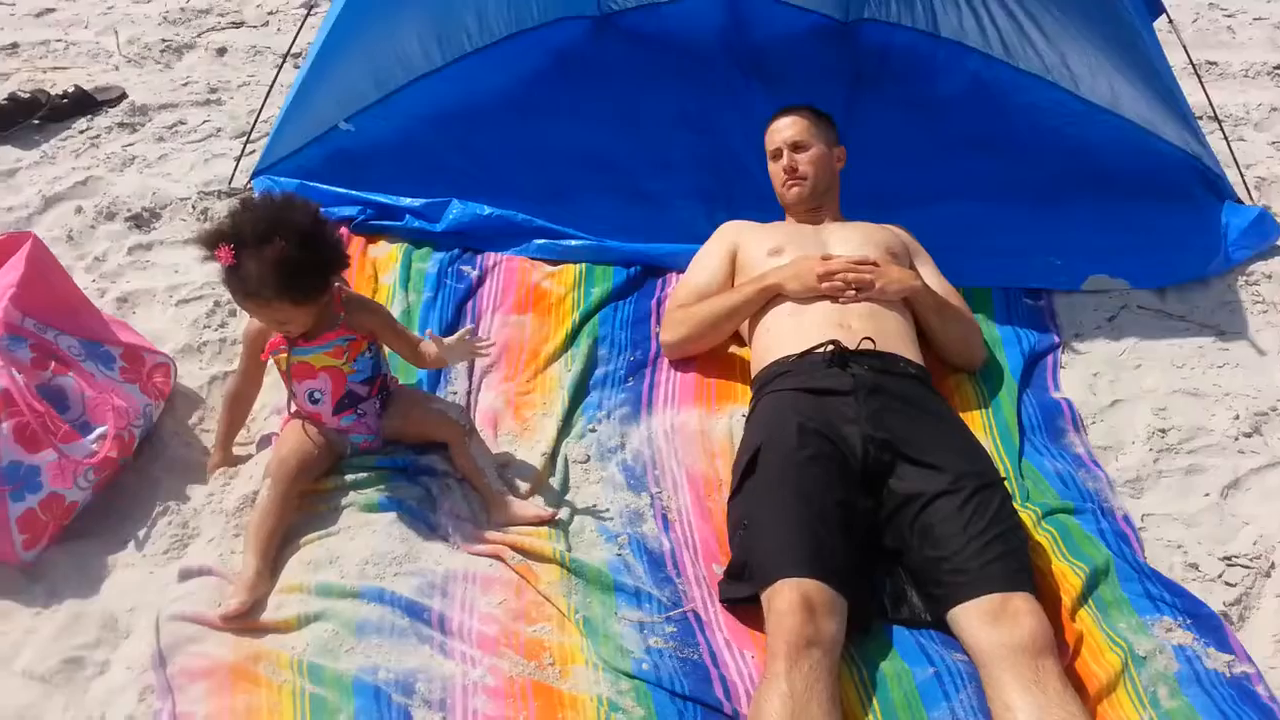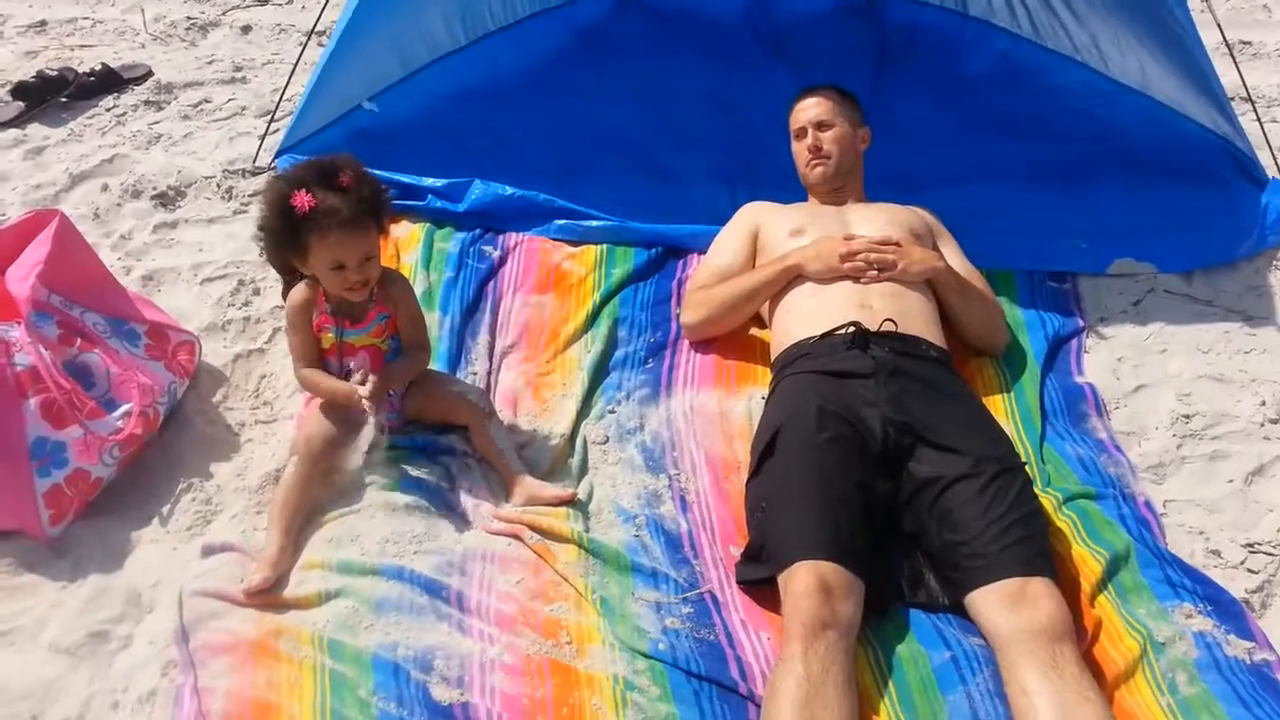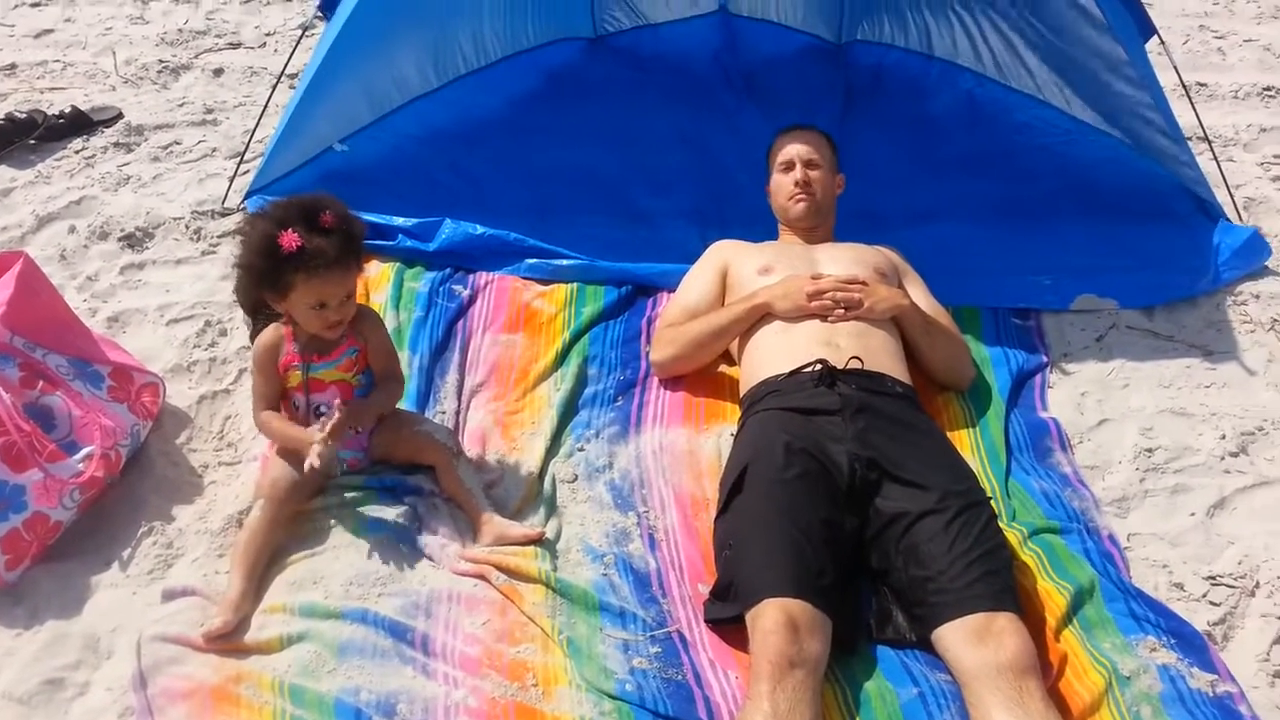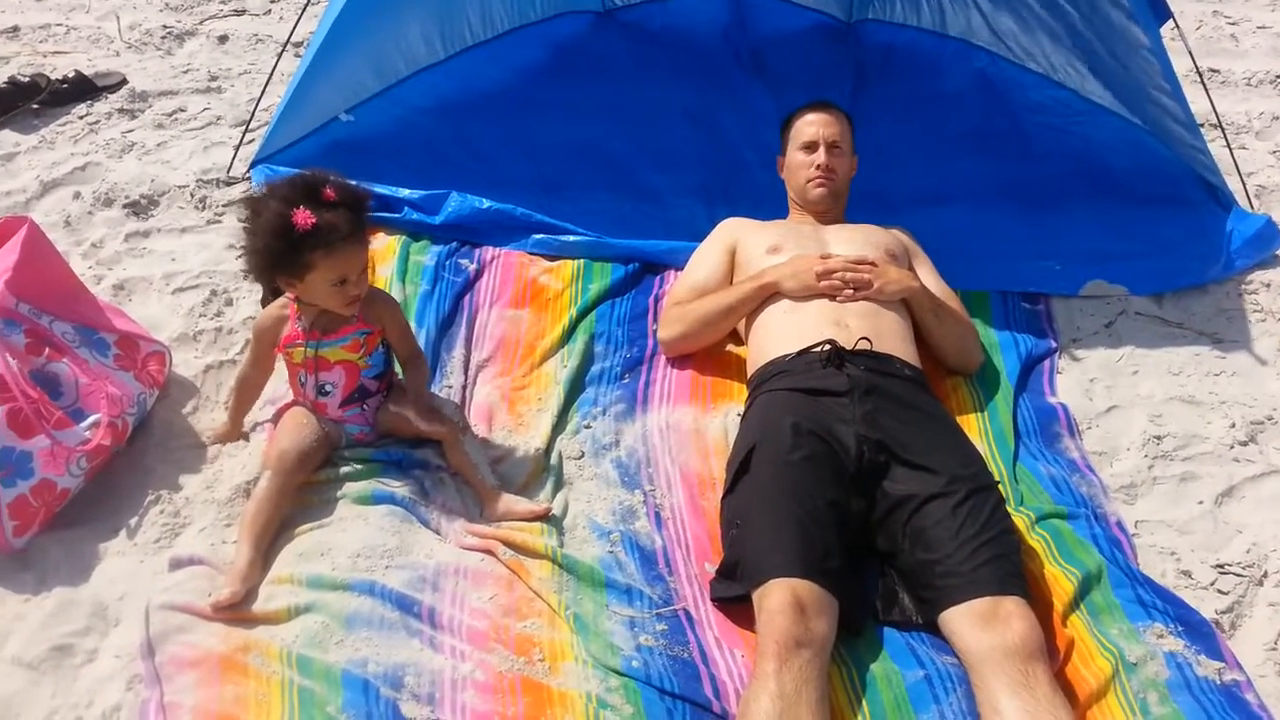
dt=1s
person 1, frame 1
left shoulder: (893, 237)
right shoulder: (740, 235)
left elbow: (971, 351)
right elbow: (674, 333)
left wrist: (912, 287)
right wrist: (776, 282)
left hip: (911, 404)
right hip: (797, 402)
left knee: (1020, 633)
right knee: (800, 626)
person 1, frame 2
left shoulder: (917, 218)
right shoulder: (762, 215)
left elbow: (994, 334)
right elbow: (694, 314)
left wrist: (934, 268)
right wrist: (797, 263)
left hip: (931, 385)
right hip: (818, 383)
left knee: (1039, 620)
right knee: (816, 611)
person 1, frame 3
left shoulder: (884, 259)
right shoulder: (731, 254)
left elbow: (960, 370)
right elbow: (664, 353)
left wrist: (899, 307)
right wrist: (766, 301)
left hip: (899, 424)
right hip: (786, 422)
left knee: (1003, 653)
right knee: (784, 646)
person 1, frame 4
left shoulder: (894, 240)
right shoulder: (740, 232)
left elbow: (968, 354)
right elbow: (672, 330)
left wrist: (910, 289)
right wrist: (775, 281)
left hip: (908, 406)
right hip: (793, 401)
left knee: (1011, 637)
right knee: (790, 628)
person 2, frame 1
left shoulder: (359, 312)
right shoulder: (260, 331)
left elbow: (414, 350)
right elbow: (242, 389)
left wrist: (445, 352)
right wrist: (222, 447)
left hip: (382, 408)
right hip: (317, 426)
left knee: (454, 424)
right knee: (279, 476)
left ankle: (497, 500)
right ankle: (254, 572)
person 2, frame 2
left shoulder: (394, 288)
right shoulder: (302, 302)
left elbow: (419, 352)
right elbow: (306, 372)
left wrist: (383, 381)
right wrist: (352, 392)
left hip: (401, 387)
right hip: (340, 401)
left knee: (475, 404)
right knee: (307, 452)
left ankle: (518, 480)
right ankle: (277, 548)
person 2, frame 3
left shoulder: (366, 324)
right shoulder: (273, 343)
left elbow: (393, 384)
right elbow: (265, 413)
left wrist: (358, 411)
right wrist: (308, 439)
left hip: (372, 427)
right hip: (307, 442)
left knee: (441, 443)
right knee: (274, 493)
left ankle: (485, 520)
right ankle: (238, 592)
person 2, frame 4
left shoulder: (379, 307)
right shoulder: (275, 321)
left elbow: (412, 357)
right elbow: (253, 375)
left wrist: (417, 401)
right wrist: (232, 425)
left hip: (382, 404)
right hip: (317, 416)
left knee: (449, 423)
right knee: (280, 464)
left ankle: (493, 498)
right ankle: (247, 561)
